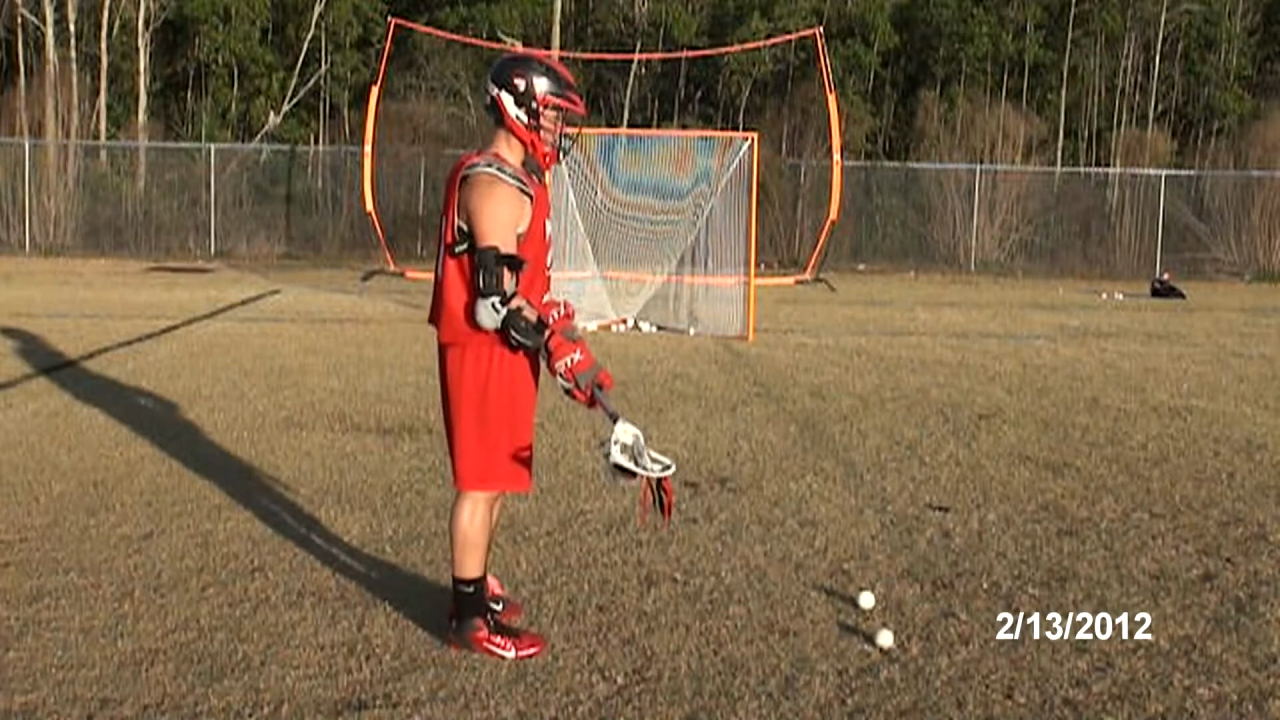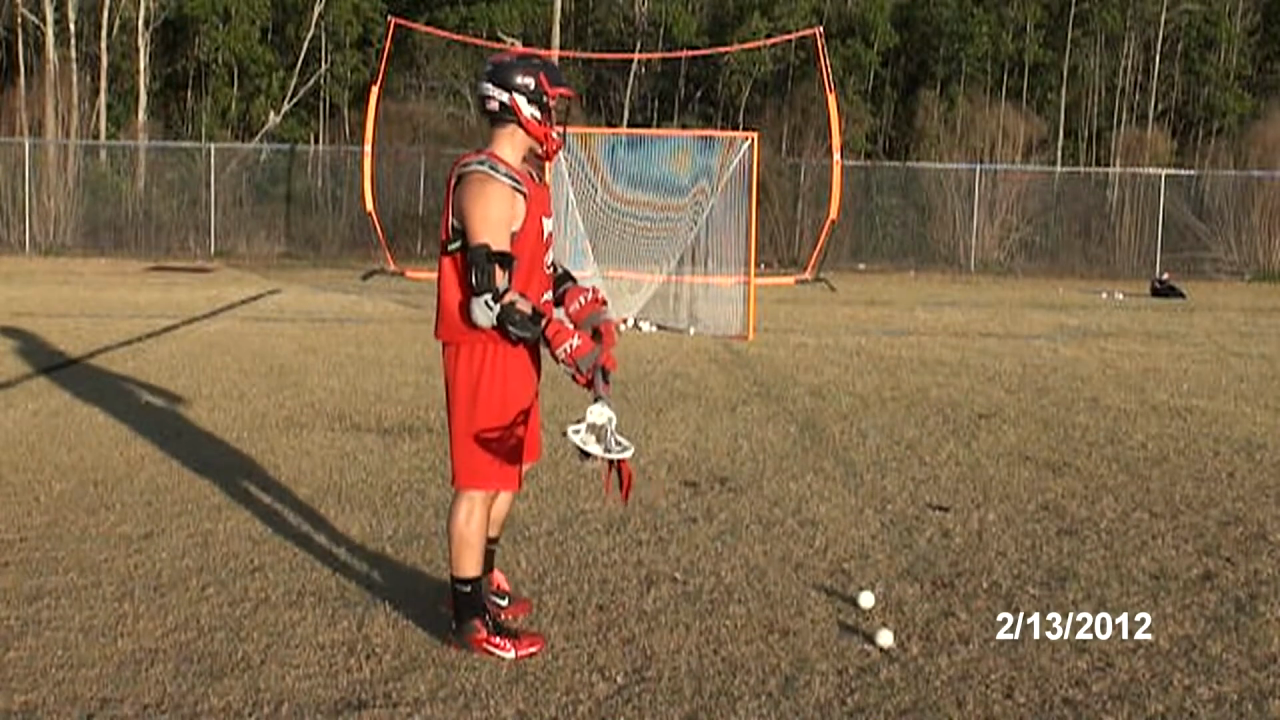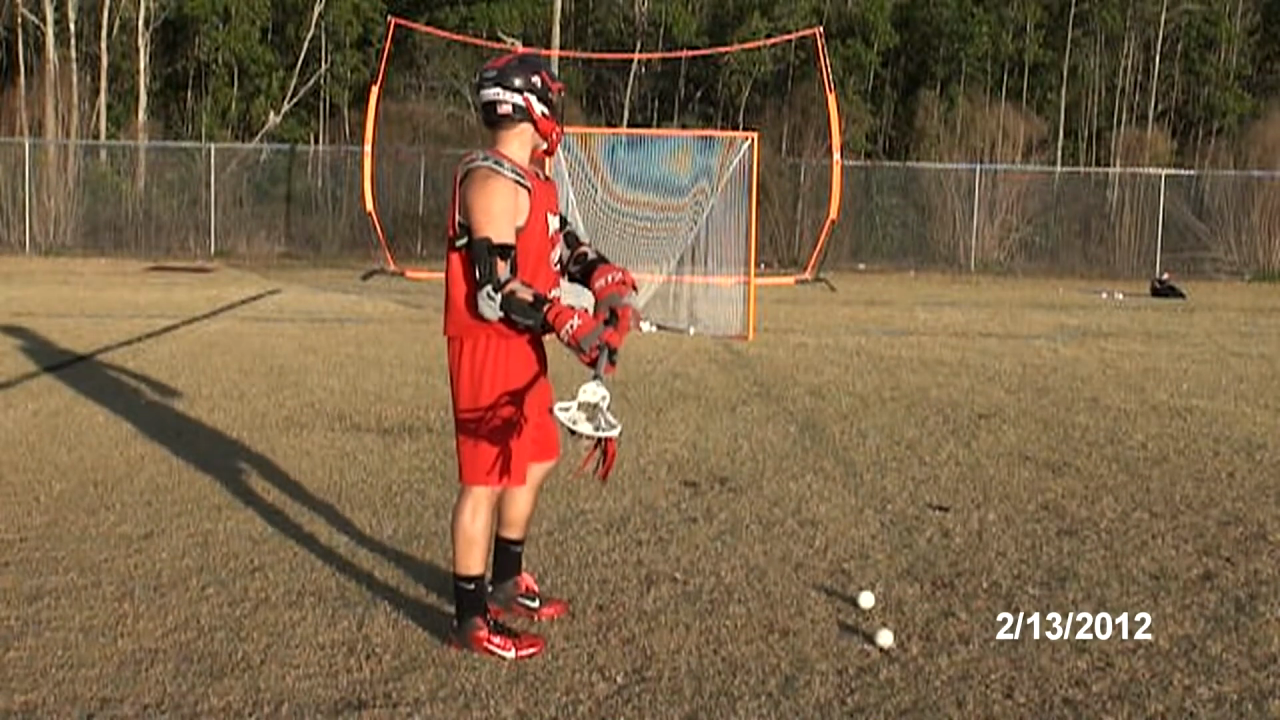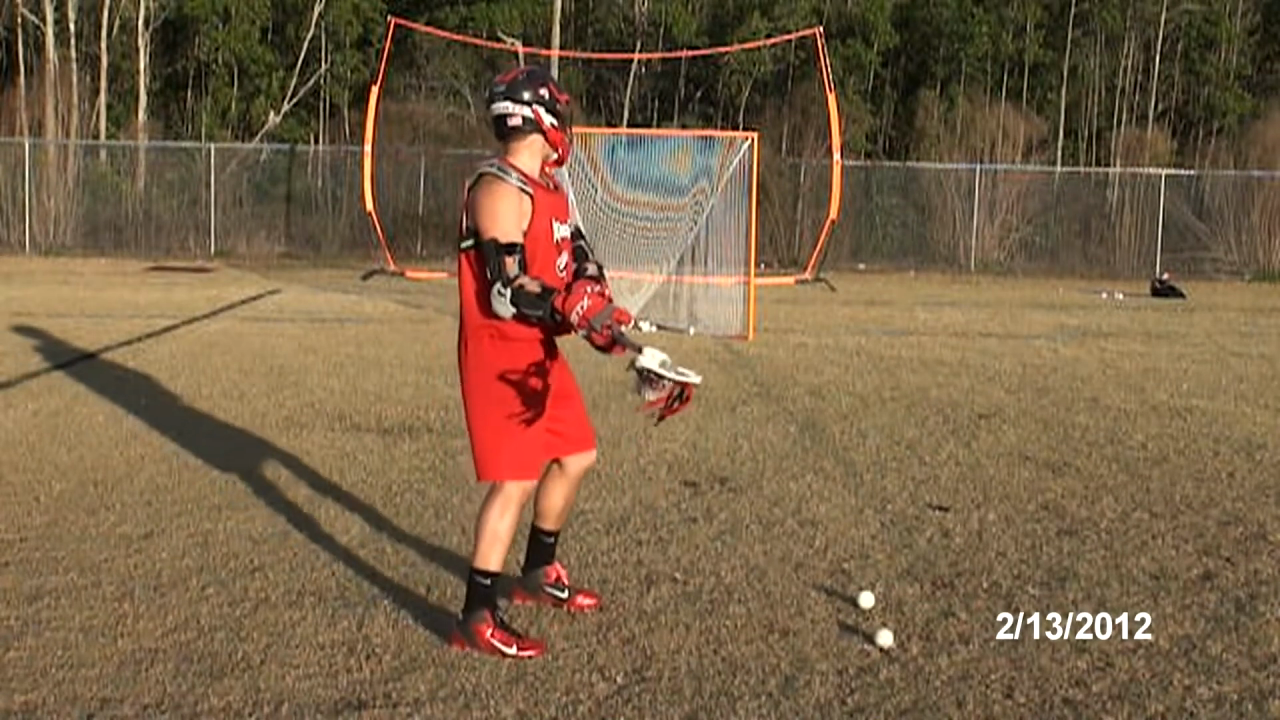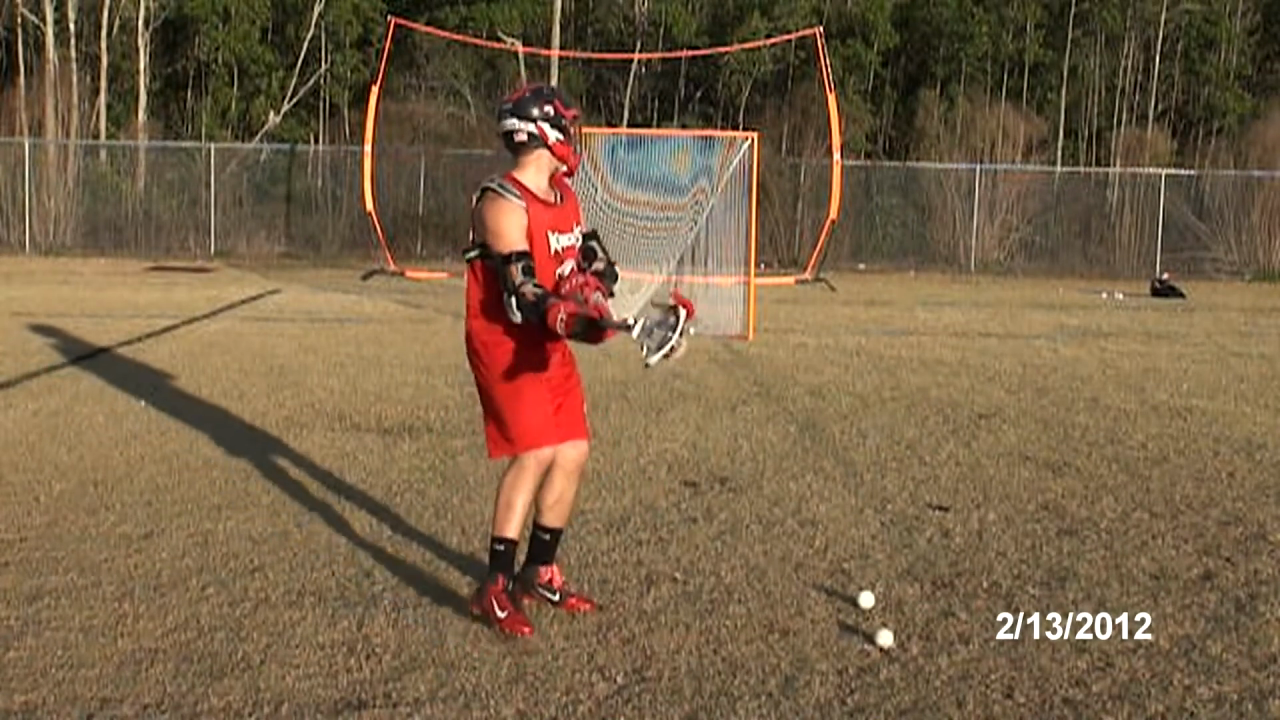
dt=1s
person 1, frame 1
left shoulder: (511, 177)
right shoulder: (494, 186)
right elbow: (497, 295)
left wrist: (548, 313)
right wrist: (558, 348)
left hip: (501, 349)
right hip: (485, 352)
left knee: (493, 478)
right knee: (482, 481)
left ankle: (474, 586)
right ankle: (471, 617)
person 1, frame 2
left shoulder: (522, 176)
right shoulder: (488, 185)
right elbow: (491, 295)
left wrist: (577, 299)
right wrist: (562, 338)
left hip: (513, 348)
right hip: (483, 351)
left knee: (510, 468)
right knee: (481, 480)
left ankle: (480, 580)
right ankle: (471, 617)
person 1, frame 3
left shoulder: (531, 177)
right shoulder: (492, 183)
left elbow: (562, 243)
right elbow: (495, 291)
left wrist: (606, 277)
right wrist: (566, 320)
left hip: (522, 347)
right hip: (489, 349)
left knee: (532, 464)
right knee: (487, 479)
left ankle: (506, 583)
right ankle: (471, 618)
person 1, frame 4
left shoulder: (548, 187)
right shoulder: (499, 190)
left elbow: (575, 254)
right elbow: (502, 291)
left wrist: (591, 291)
right wrist: (571, 308)
left hip: (538, 349)
right hip: (497, 352)
left knee: (575, 457)
right knee: (517, 479)
left ankle: (539, 574)
right ankle: (477, 615)
person 1, frame 5
left shoulder: (565, 196)
right shoulder: (502, 203)
left elbow: (596, 260)
right elbow: (518, 294)
left wrist: (590, 286)
right wrist: (562, 315)
left hip: (549, 344)
right hip: (504, 345)
left knee: (572, 454)
right knee: (535, 452)
left ankle: (538, 571)
right ankle: (495, 583)
